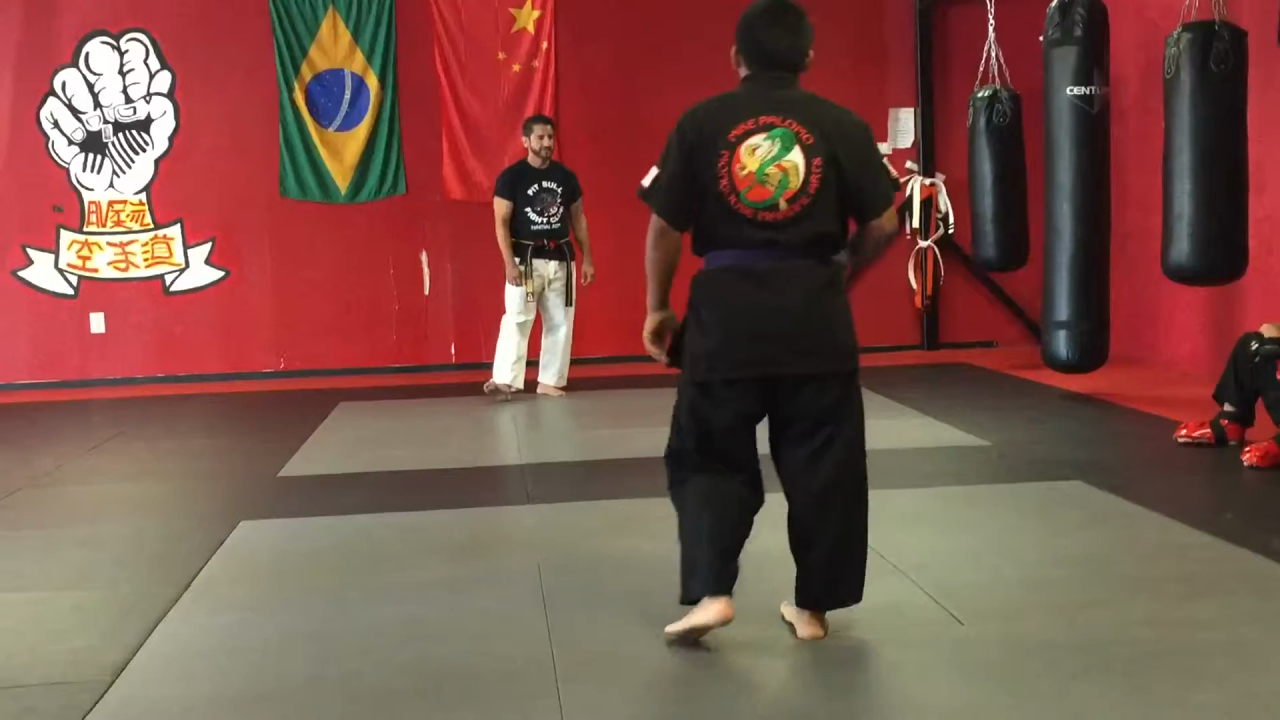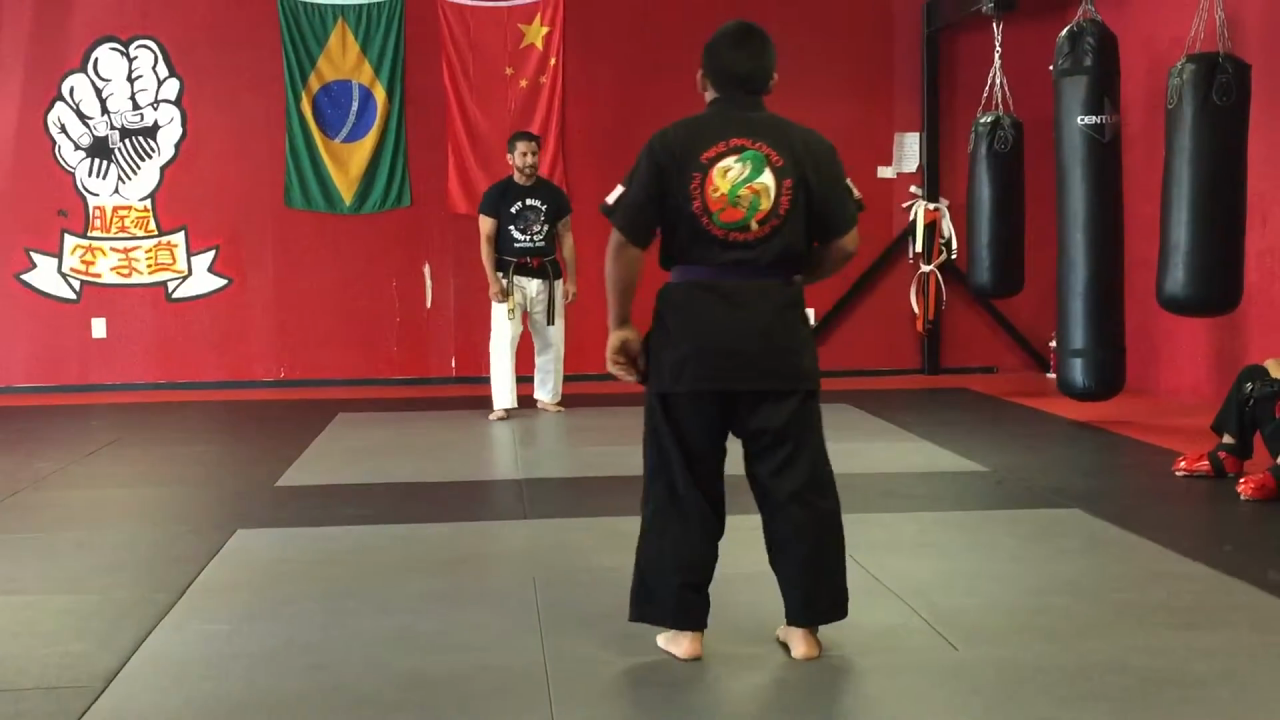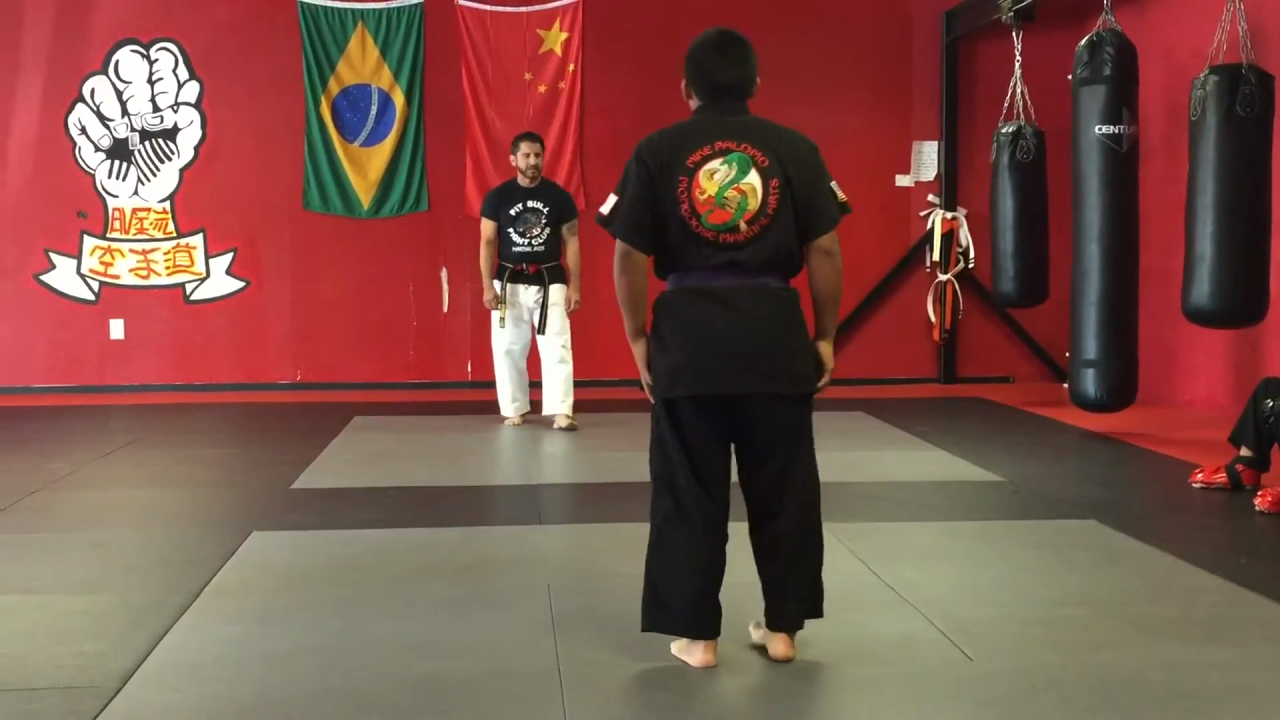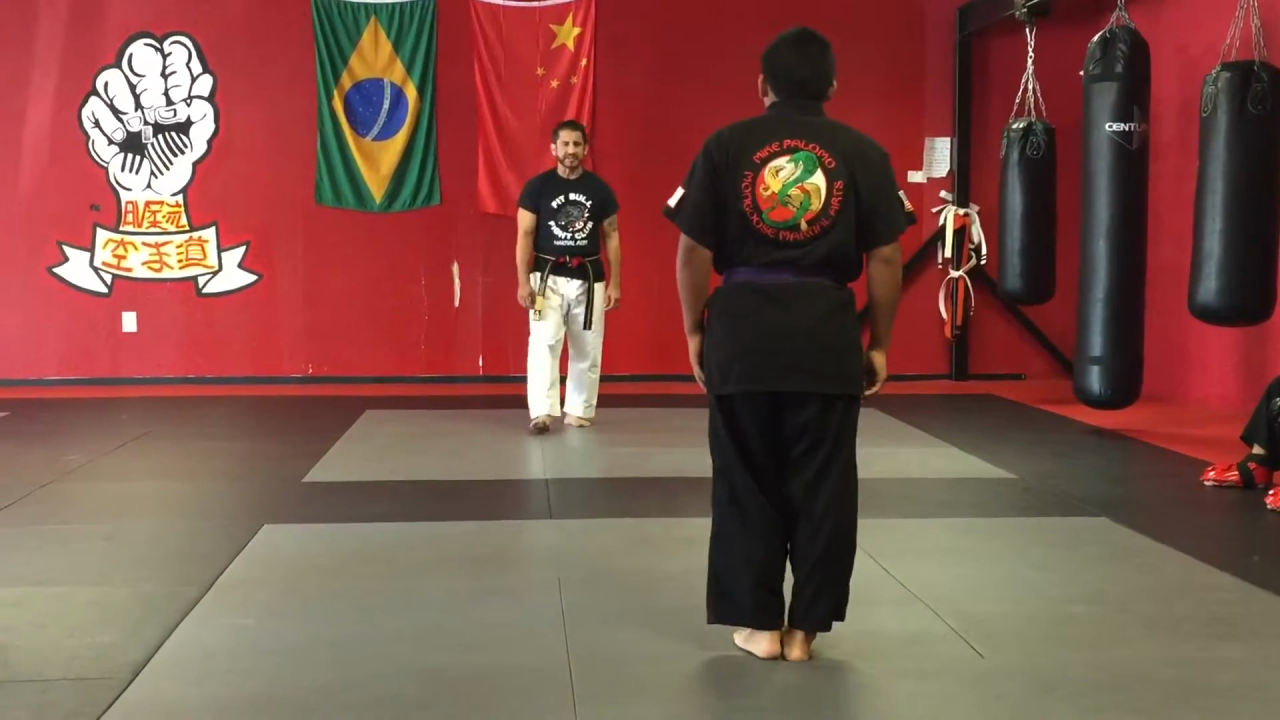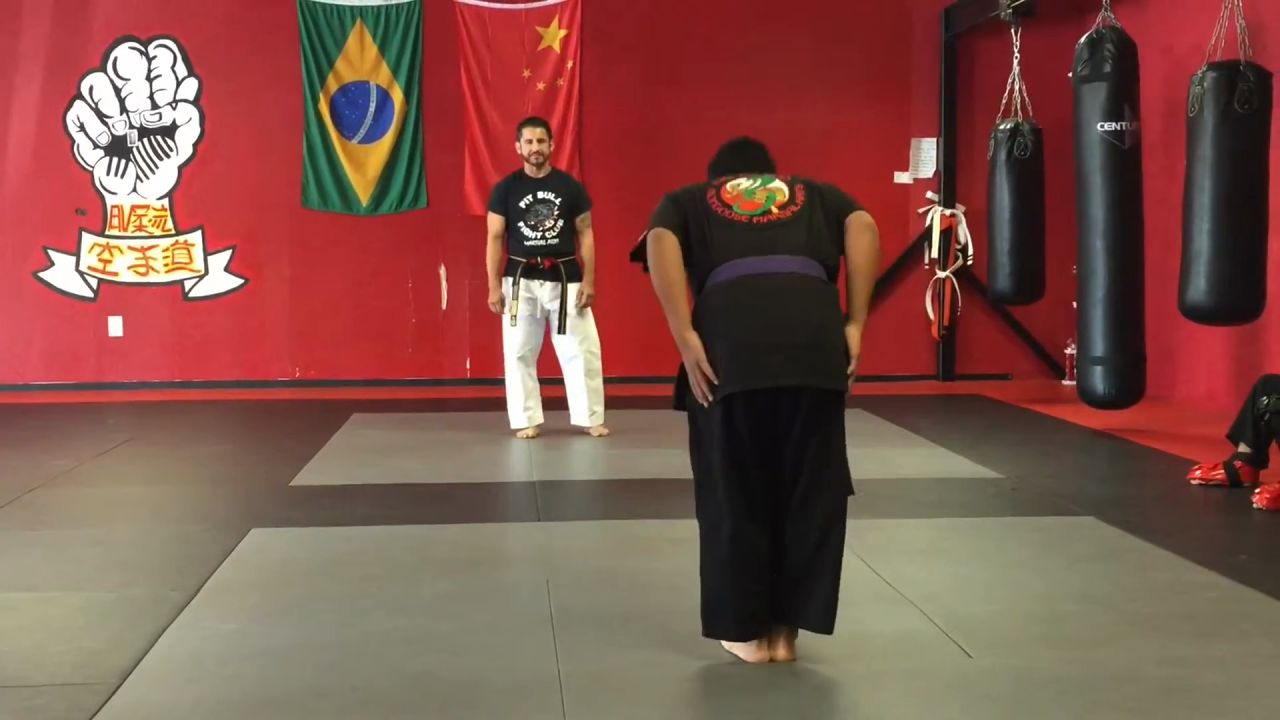
dt=1s
person 1, frame 1
left shoulder: (701, 123)
right shoulder: (841, 124)
left elbow: (664, 227)
right elbow: (883, 224)
left wrist: (657, 306)
left hip: (726, 308)
right hip: (814, 311)
left knee: (707, 458)
right knee: (825, 464)
left ankle: (710, 593)
right ankle: (812, 606)
person 1, frame 2
left shoulder: (670, 144)
right shoulder: (808, 146)
left elbow: (624, 243)
right elbow: (844, 244)
left wrist: (619, 325)
left hip: (689, 327)
right hip: (776, 328)
left knee: (683, 485)
right knee: (797, 482)
left ankle: (683, 626)
right ankle: (805, 624)
person 1, frame 3
left shoulder: (658, 150)
right shoulder: (794, 148)
left elbow: (629, 256)
right elbow: (824, 251)
left wrist: (638, 336)
right wrist: (825, 334)
left hip: (689, 333)
right hip: (776, 331)
left knee: (689, 491)
right knee: (784, 489)
left ankle: (696, 633)
right ankle: (782, 627)
person 1, frame 4
left shoulder: (726, 145)
right shoulder: (863, 153)
left elbow: (693, 251)
right elbow: (885, 260)
left wrist: (694, 330)
right wrist: (879, 344)
left hip: (742, 332)
right hip: (827, 336)
left knee: (747, 484)
right knee: (824, 487)
left ankle: (759, 623)
right ankle: (804, 626)
person 1, frame 5
left shoulder: (685, 199)
right shoulder: (814, 190)
left elbow: (660, 247)
right elbow: (863, 230)
left wrist: (685, 337)
right wrist: (854, 324)
left hip: (730, 330)
right hip: (812, 328)
left knee: (732, 487)
right knee: (813, 485)
left ankle: (746, 630)
right ankle: (786, 627)
person 2, frame 1
left shoulder: (566, 176)
right shoulder: (511, 177)
left elbow: (578, 218)
right elbow: (501, 222)
left wrist: (587, 258)
right wrist: (510, 263)
left hip: (561, 259)
right hip: (525, 258)
left knee: (560, 322)
right knee: (517, 320)
left ankle: (549, 381)
right ankle: (504, 381)
person 2, frame 2
left shoulder: (553, 193)
right shoulder: (496, 194)
left elbow: (565, 237)
right elbow: (487, 240)
left wrist: (571, 278)
right wrist: (493, 280)
left hip: (547, 275)
right hip: (509, 276)
left knee: (551, 340)
right knee: (504, 339)
left ankle: (548, 397)
right ankle: (502, 404)
person 2, frame 3
left shoulder: (559, 197)
right shoulder: (498, 197)
left elbow: (571, 242)
right elbow: (487, 242)
left wrist: (574, 286)
right wrist: (488, 285)
left hip: (550, 282)
right hip: (510, 282)
left knee: (556, 347)
right knee: (508, 350)
left ankle: (560, 412)
right ankle: (513, 409)
person 2, frame 4
left shoulder: (600, 189)
right shoulder: (537, 187)
left elbow: (611, 237)
right elbow: (525, 235)
left wrist: (614, 282)
right wrist: (523, 280)
left hip: (589, 277)
right hip: (548, 276)
left knee: (587, 349)
right knee: (544, 343)
left ankle: (578, 410)
right ankle: (543, 412)
person 2, frame 5
left shoulder: (570, 186)
right shoulder: (505, 188)
left elbow: (585, 234)
right elbow: (495, 239)
left wrist: (588, 279)
right wrist: (494, 285)
left hip: (565, 278)
right hip: (521, 280)
left knee: (581, 350)
right knee: (520, 353)
left ankle: (590, 418)
right ankle: (526, 420)
